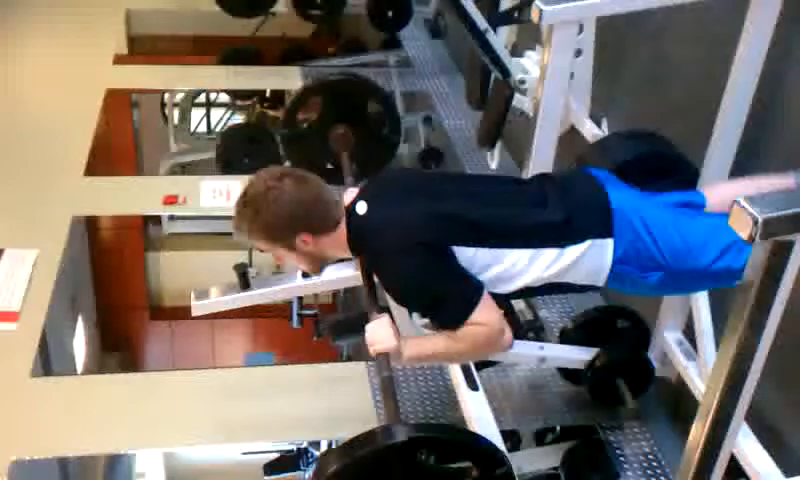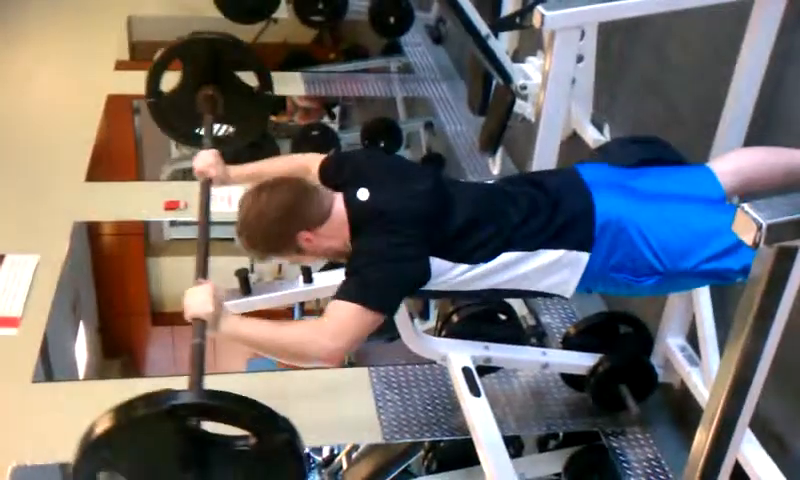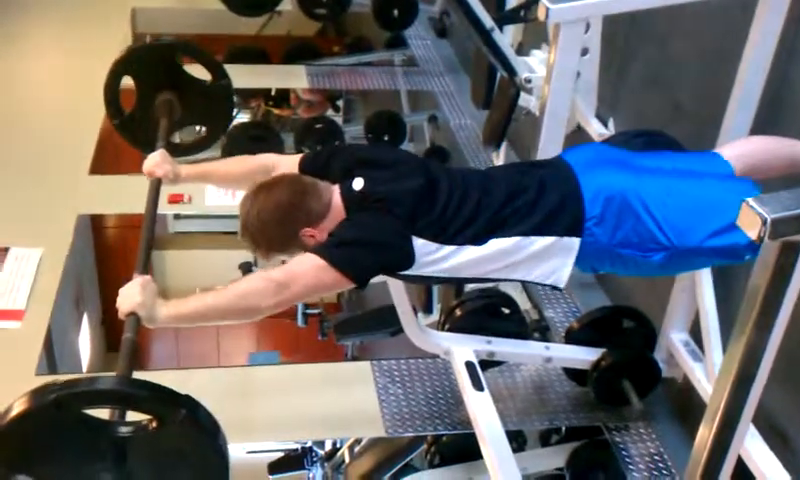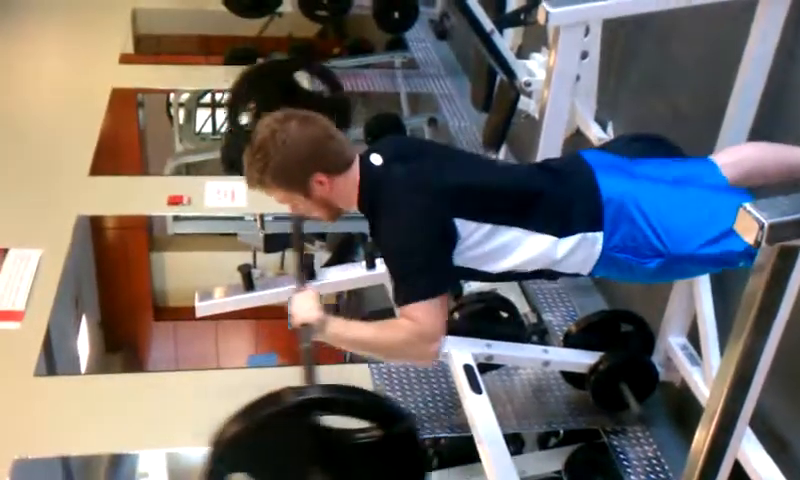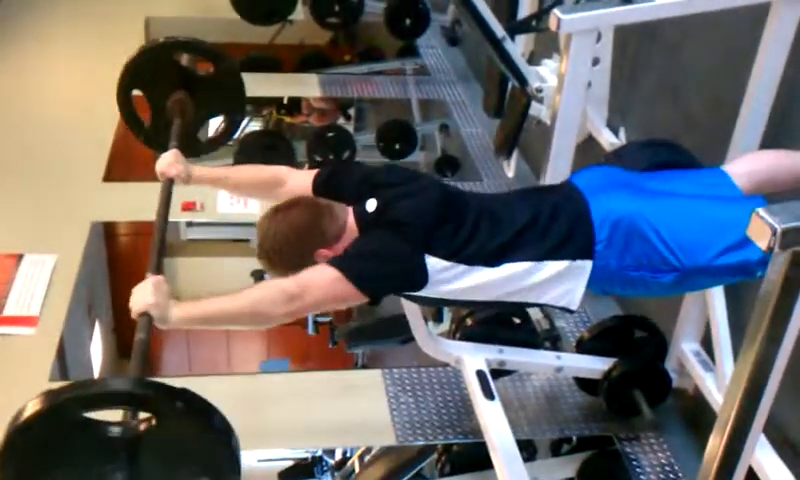
dt=1s
person 1, frame 1
left shoulder: (403, 260)
right shoulder: (377, 190)
left elbow: (494, 334)
left wrist: (403, 349)
right wrist: (327, 196)
left hip: (609, 244)
right hip: (581, 196)
right knee: (704, 208)
person 1, frame 2
left shoulder: (386, 247)
right shoulder: (359, 173)
left elbow: (328, 343)
right elbow: (306, 165)
left wrist: (222, 320)
right wrist: (231, 173)
left hip: (595, 243)
right hip: (577, 191)
right knee: (720, 181)
person 1, frame 3
left shoulder: (375, 230)
right shoulder: (353, 165)
left elbow: (276, 290)
right elbow: (270, 165)
left wrist: (159, 310)
right wrist: (182, 170)
left hip: (594, 224)
right hip: (577, 174)
right knee: (724, 166)
person 1, frame 4
left shoulder: (406, 222)
right shoulder: (380, 153)
left elbow: (421, 341)
left wrist: (324, 326)
left hip: (604, 228)
right hip: (585, 179)
right knee: (720, 173)
person 1, frame 5
left shoulder: (390, 248)
right shoulder: (365, 184)
left elbow: (288, 301)
right elbow: (283, 179)
left wrist: (172, 311)
right wrist: (193, 173)
left hip: (604, 244)
right hip: (587, 198)
right knee: (733, 183)
